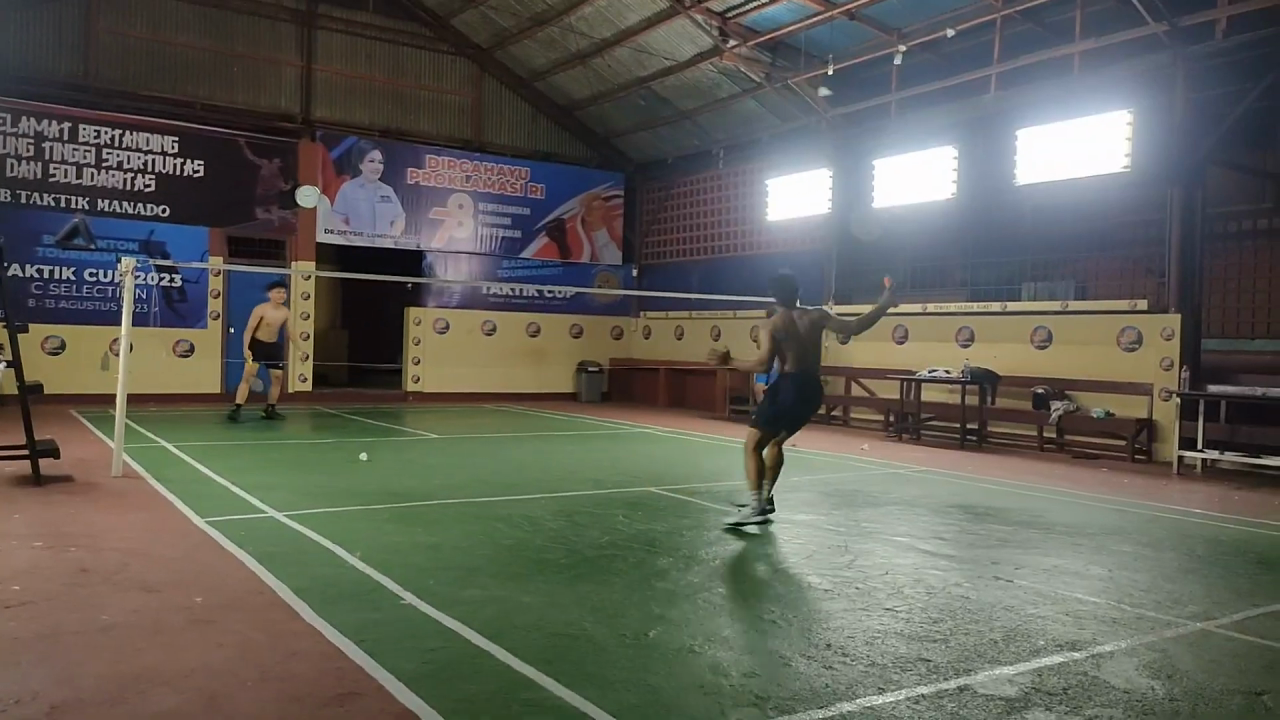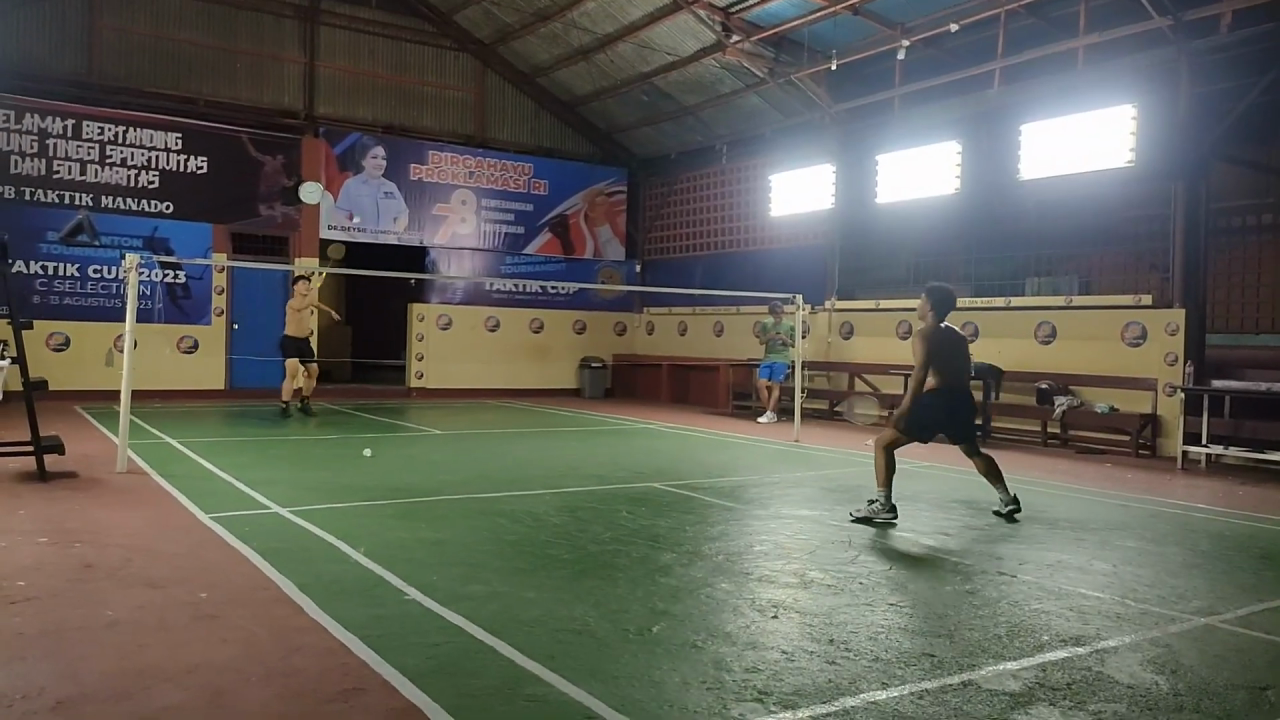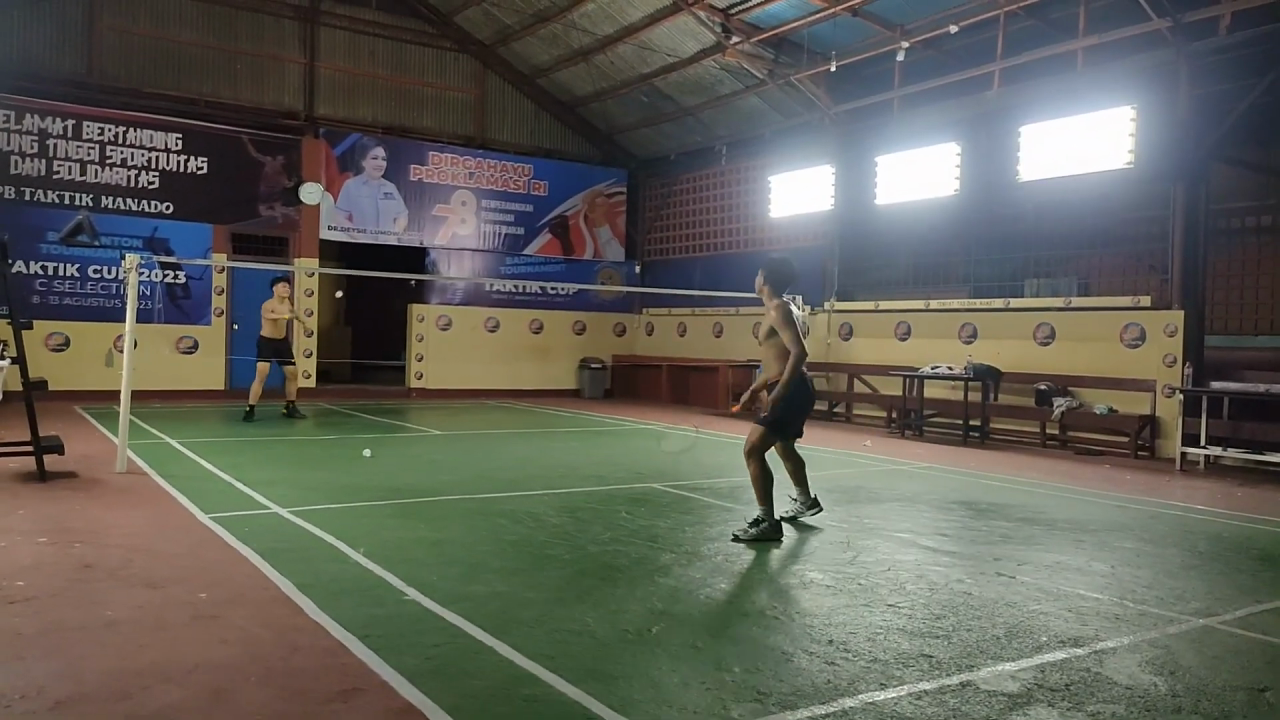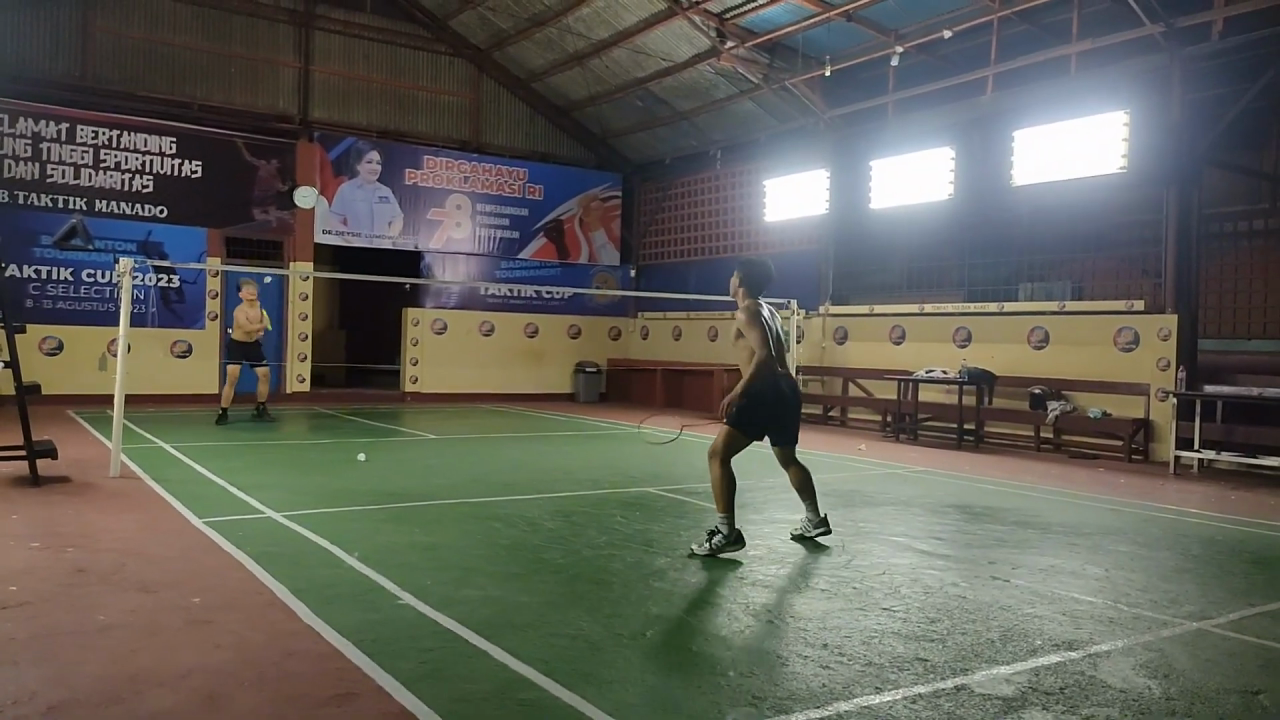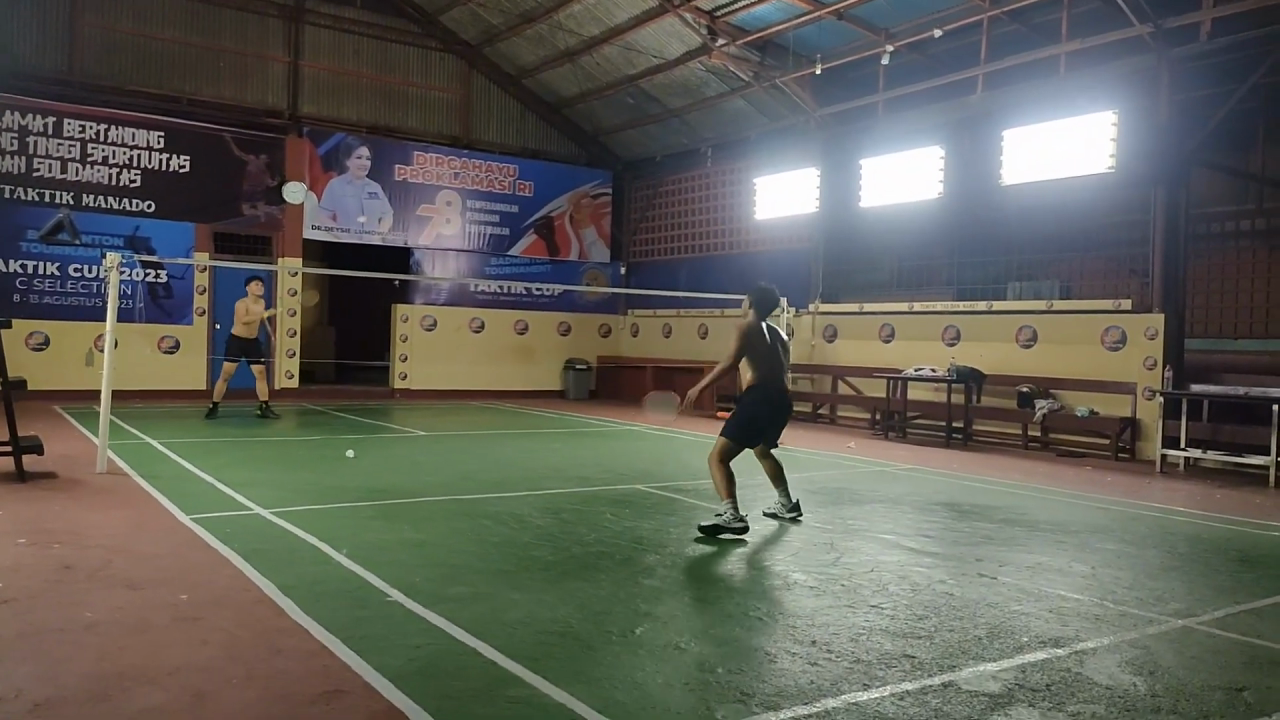
dt=1s
person 1, frame 1
left shoulder: (772, 326)
right shoulder: (817, 315)
left elbow: (763, 365)
right elbow: (855, 327)
left wrist: (731, 362)
right wrist: (885, 301)
left hip: (789, 386)
right hip: (813, 389)
left knee: (753, 446)
right knee: (776, 441)
left ankle: (755, 507)
right ankle: (763, 500)
person 1, frame 2
left shoulder: (924, 334)
right shoulder: (958, 336)
left elbow: (920, 370)
left wrist: (905, 406)
left hip: (936, 399)
right hip: (962, 399)
left knee: (884, 443)
right knee: (973, 452)
left ankle: (883, 503)
right ankle: (1007, 500)
person 1, frame 3
left shoulder: (778, 310)
right shoulder: (782, 310)
left elbow: (799, 353)
left wrist: (777, 393)
right wrist: (754, 389)
left hip: (791, 392)
right hip: (790, 390)
left knee: (753, 449)
right knee: (783, 447)
left ankle: (767, 521)
right ankle: (805, 501)
person 1, frame 4
left shoulder: (746, 311)
right shoulder: (767, 311)
left elbow: (765, 355)
left wrist: (736, 393)
right wrist: (743, 394)
left hip: (766, 392)
right hip: (786, 390)
left knee: (718, 455)
right knee: (788, 459)
left ankle: (726, 532)
right ankle: (815, 520)
person 1, frame 5
left shoulder: (746, 328)
right shoulder: (779, 336)
left elbow: (731, 362)
left wrist: (699, 387)
left hip: (758, 399)
right hip: (782, 401)
left knee: (717, 458)
right knee: (762, 450)
left ankle: (731, 515)
right ankle: (787, 504)
